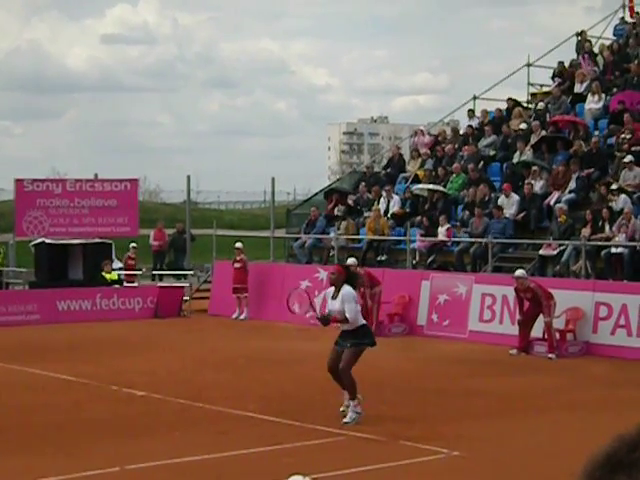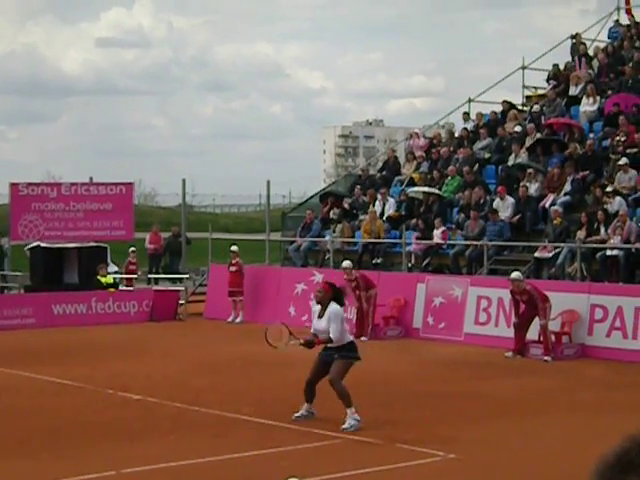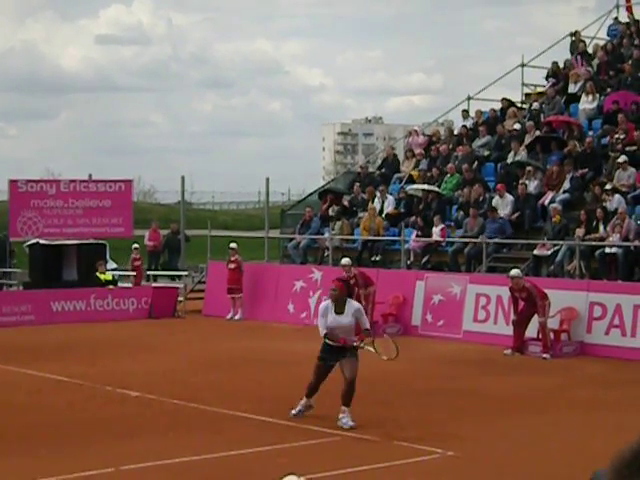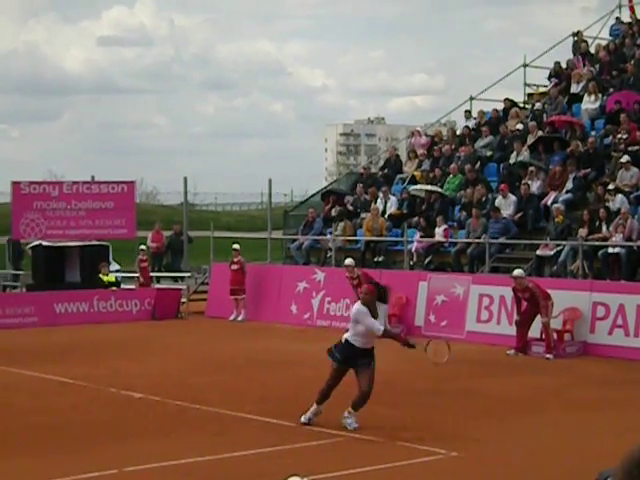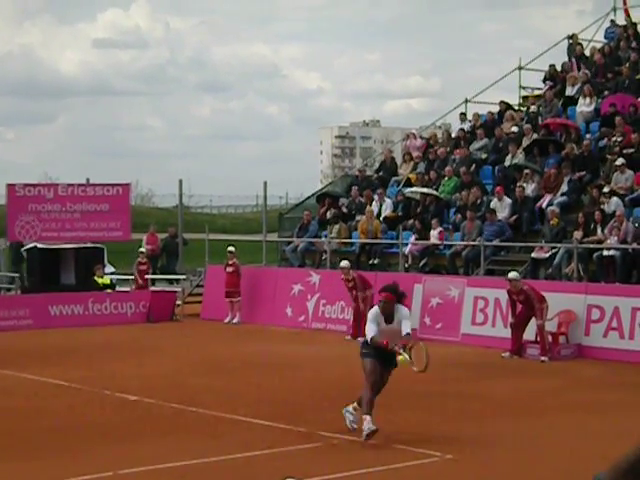
dt=0.2s
person 1, frame 1
left shoulder: (348, 293)
right shoulder: (329, 292)
left elbow: (352, 318)
right elbow: (330, 314)
left wrist: (331, 319)
right wrist: (325, 318)
left hip: (359, 334)
right hip: (345, 334)
left knee: (343, 369)
right knee: (331, 367)
left ankle: (355, 408)
right ankle: (352, 399)
person 1, frame 2
left shoulder: (335, 311)
right shoulder: (316, 310)
left elbow: (335, 338)
right elbow: (315, 332)
left wrist: (314, 341)
right wrist: (309, 341)
left hip: (346, 350)
right hip: (328, 351)
left knee: (333, 380)
right knee: (310, 380)
left ankle: (353, 416)
right ankle: (308, 409)
person 1, frame 3
left shoulder: (355, 307)
right shoulder: (325, 306)
left elbow: (366, 327)
right elbow: (324, 332)
left wrist: (360, 339)
right wrist: (343, 341)
left hip: (349, 350)
right hip: (330, 348)
left knee: (350, 379)
right knee: (316, 381)
left ankle: (345, 413)
right ankle: (306, 403)
person 1, frame 4
right shoulder: (357, 310)
left elbow: (384, 329)
right elbow: (379, 332)
left wrist: (400, 338)
right wrist: (401, 339)
left hip: (366, 353)
right hip: (347, 349)
left knee: (366, 391)
right knee: (331, 385)
left ankle: (350, 415)
right ankle: (315, 409)
person 1, frame 5
left shoulder: (403, 312)
right shoulder: (374, 313)
left elbow: (407, 333)
right elbow: (371, 338)
left wrist: (404, 344)
right wrist: (386, 343)
left hip: (389, 353)
right hip: (372, 350)
left knee: (376, 389)
right knee: (371, 385)
left ankle: (352, 410)
right ankle: (367, 422)
